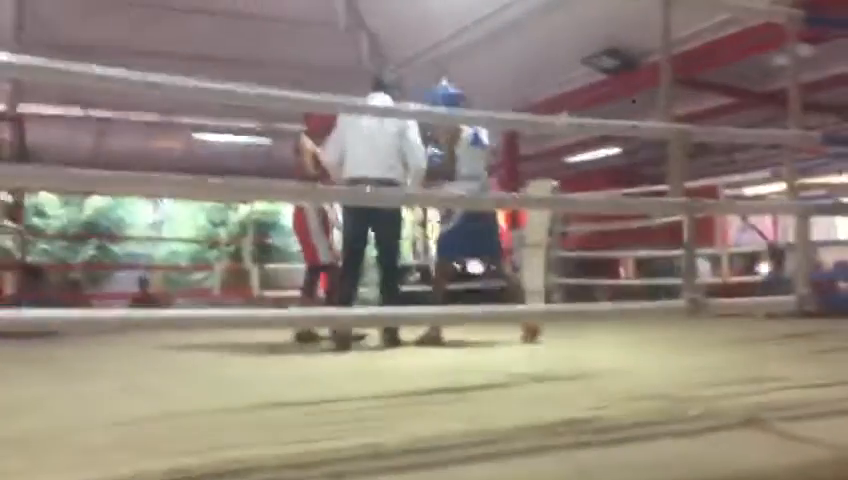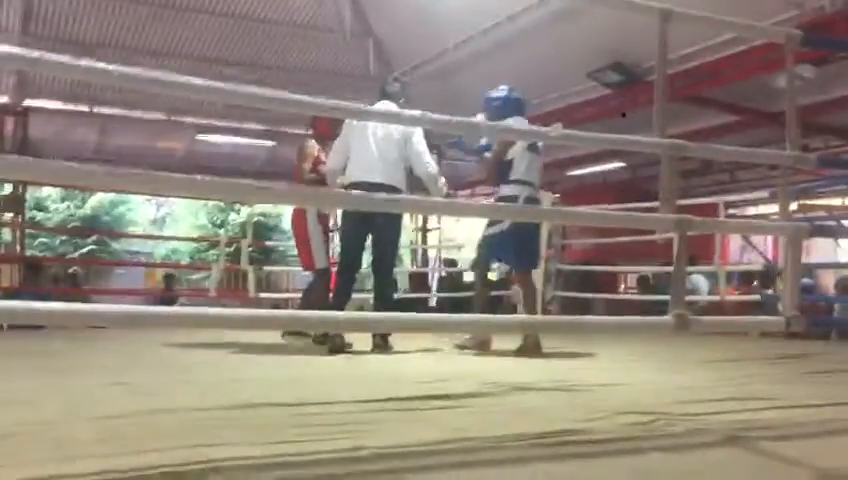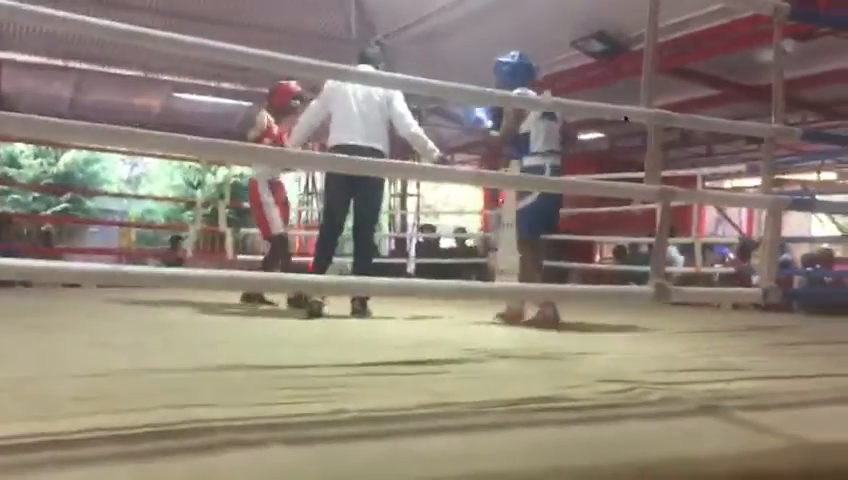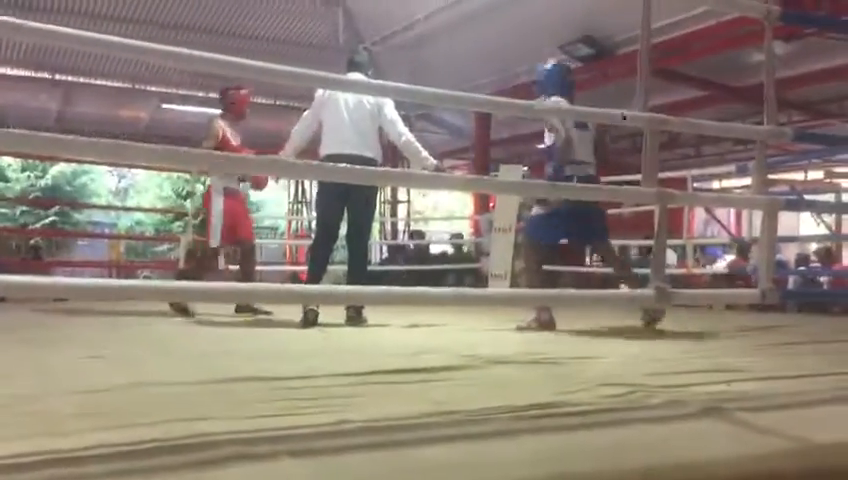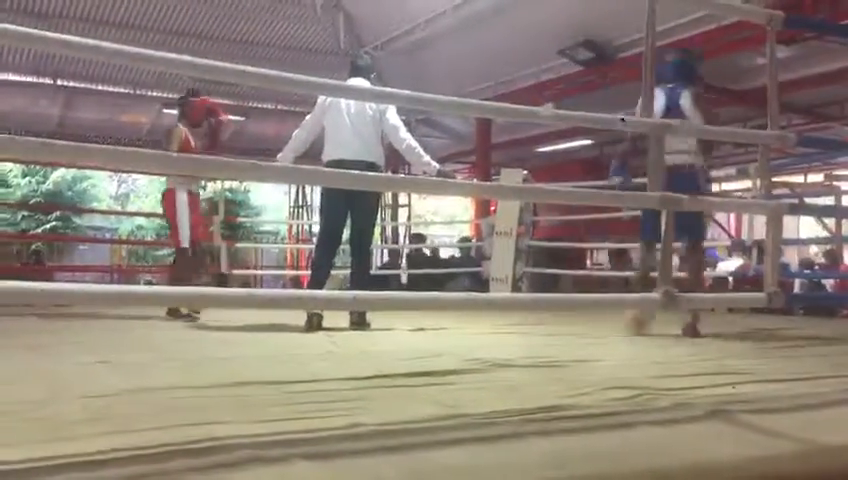
dt=0.4s
person 1, frame 1
left shoulder: (350, 114)
right shoulder: (401, 115)
left elbow: (330, 157)
right elbow: (417, 161)
right wrist: (411, 185)
left hip: (355, 189)
right hip: (387, 190)
left knee: (351, 258)
right knee: (388, 259)
left ankle: (342, 325)
right ankle: (389, 328)
person 1, frame 2
left shoulder: (356, 119)
right shoulder: (407, 123)
left elbow: (333, 163)
right elbow: (424, 166)
left wrist: (335, 187)
right wrist: (441, 192)
left hip: (357, 193)
right hip: (389, 196)
left knee: (347, 263)
right knee: (384, 266)
left ankle: (335, 330)
right ankle: (381, 334)
person 1, frame 3
left shoulder: (336, 83)
right shoulder: (387, 87)
left elbow: (309, 118)
right elbow: (408, 127)
left wrist: (289, 147)
right wrist: (434, 154)
left hip: (340, 157)
right hip: (372, 160)
left knee: (330, 227)
right knee: (364, 230)
left ankle: (315, 294)
right ankle: (359, 298)
person 1, frame 4
left shoulder: (326, 92)
right shoulder: (377, 94)
left elbow: (303, 129)
right elbow: (399, 134)
left wrist: (283, 158)
right wrist: (429, 163)
left hip: (332, 166)
right hip: (365, 168)
left knee: (324, 235)
right knee: (358, 238)
left ankle: (310, 303)
right ankle: (354, 307)
person 1, frame 5
left shoulder: (329, 96)
right shoulder: (379, 99)
left elbow: (305, 132)
right elbow: (401, 138)
left wrist: (281, 162)
right wrist: (432, 167)
left hip: (335, 171)
right hip: (367, 172)
left knee: (327, 240)
right knee: (361, 242)
left ankle: (313, 307)
right ankle: (358, 311)
person 2, frame 1
left shoulder: (449, 126)
right shoulder: (480, 130)
left elbow: (445, 168)
left wrist: (433, 160)
right wrist: (440, 159)
right hip: (483, 197)
left knee: (443, 264)
right knee: (499, 261)
left ankle: (434, 329)
person 2, frame 2
left shoulder: (511, 125)
left elbow: (492, 170)
left wrist: (487, 149)
right wrist: (494, 151)
left hip: (512, 202)
right hip: (530, 203)
left knee: (481, 263)
right knee: (523, 272)
left ankle: (480, 331)
right ankle: (532, 337)
person 2, frame 3
left shoulder: (520, 97)
left elbow: (504, 138)
left hip: (537, 173)
right hip: (550, 172)
left knee: (527, 241)
right knee: (529, 241)
left ankle: (546, 308)
right ankle: (516, 307)
person 2, frame 4
left shoulder: (551, 105)
left elbow: (564, 142)
right elbow: (600, 151)
left wrist: (552, 174)
left hip: (567, 182)
right hip: (589, 181)
left knee: (531, 243)
right knee: (604, 248)
left ankle: (543, 314)
right ankle: (648, 304)
person 2, frame 5
left shoulder: (650, 97)
right shoulder: (694, 96)
left elbow: (634, 136)
right elbow: (707, 146)
left wrist: (619, 164)
left hip: (660, 175)
right hip: (692, 173)
left knee: (649, 244)
right knee: (694, 247)
left ankle: (643, 306)
right ankle: (692, 319)
person 3, frame 1
left shoulder: (314, 147)
right shoulder: (306, 142)
right elbow: (308, 173)
right wrist: (330, 176)
left hip: (318, 212)
right hip: (310, 213)
left knee: (316, 270)
right knee: (330, 268)
left ankle: (305, 327)
person 3, frame 2
left shoulder: (321, 150)
right shoulder: (310, 146)
right elbow: (303, 178)
right wrist: (328, 179)
left hip: (318, 215)
right hip: (309, 215)
left knee: (321, 273)
right knee: (322, 272)
person 3, frame 3
left shoulder: (282, 127)
right shoulder: (261, 117)
right wrist: (277, 145)
left hip: (277, 185)
right hip: (261, 185)
left knee: (277, 241)
right knee: (279, 237)
left ankle: (253, 291)
right ankle: (294, 294)
person 3, frame 4
left shoulder: (233, 132)
right shoulder: (217, 127)
left wrist: (247, 176)
left hip: (235, 193)
right hip: (219, 194)
left knee: (248, 246)
right knee: (212, 248)
left ankle: (244, 302)
person 3, frame 5
left shoulder: (193, 134)
right shoulder: (178, 131)
left elbow: (210, 149)
left wrist: (216, 125)
left hip: (190, 194)
right hip: (179, 194)
left knee: (196, 249)
right knee: (184, 249)
right ankle: (175, 305)
